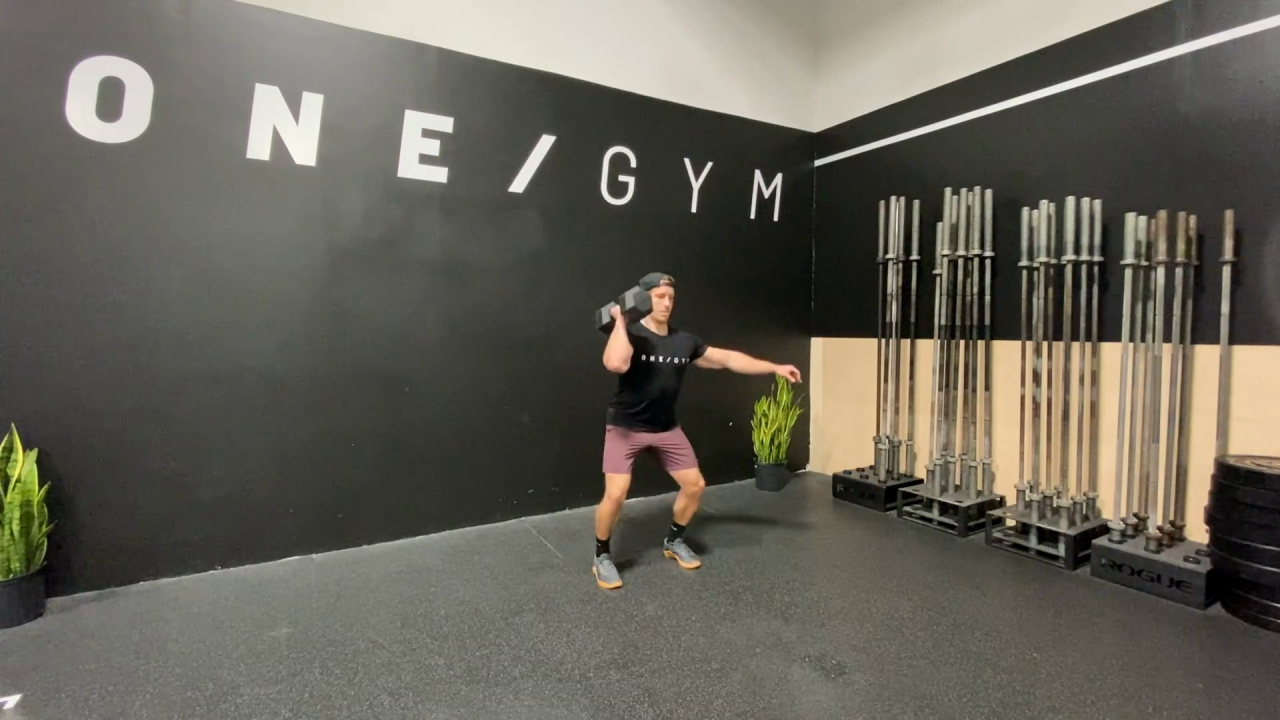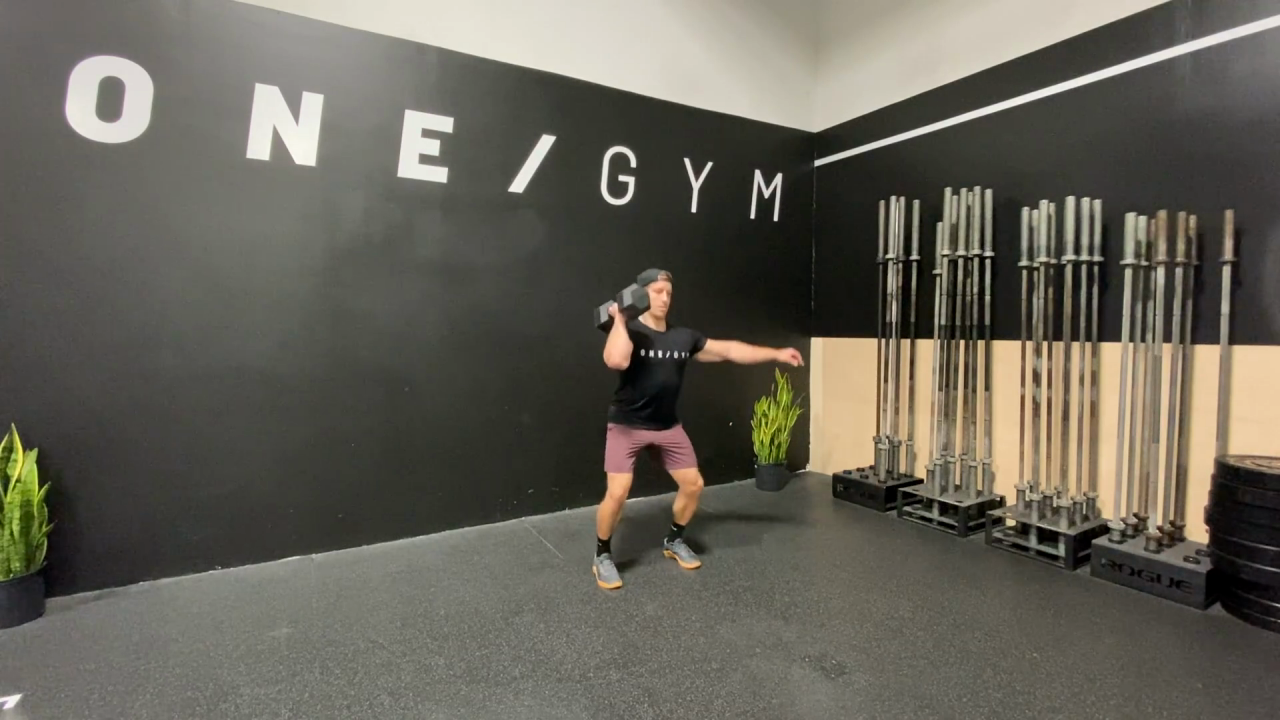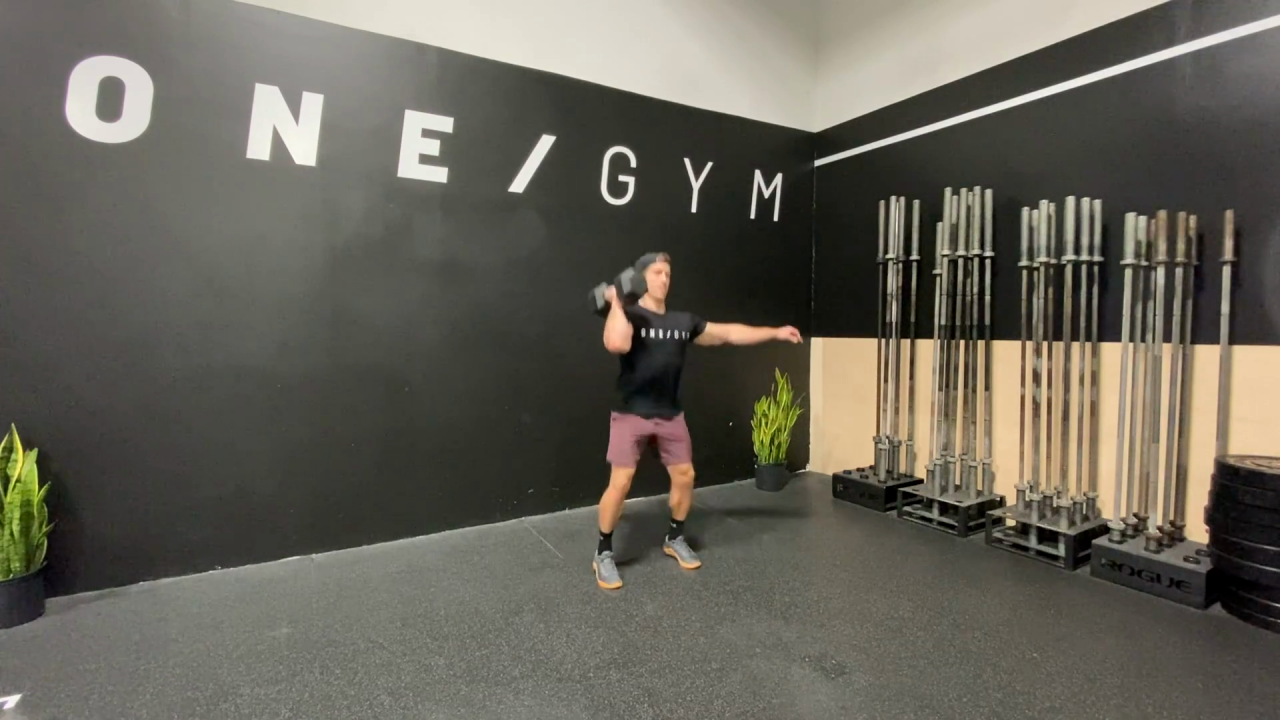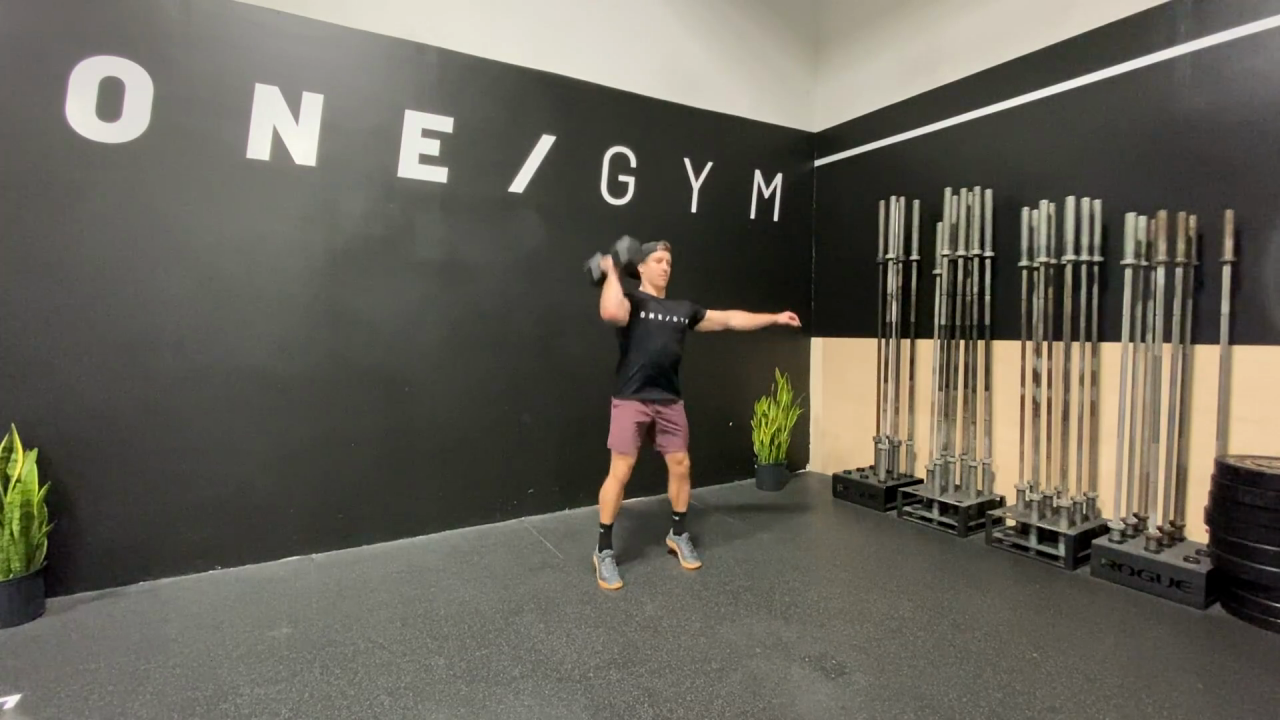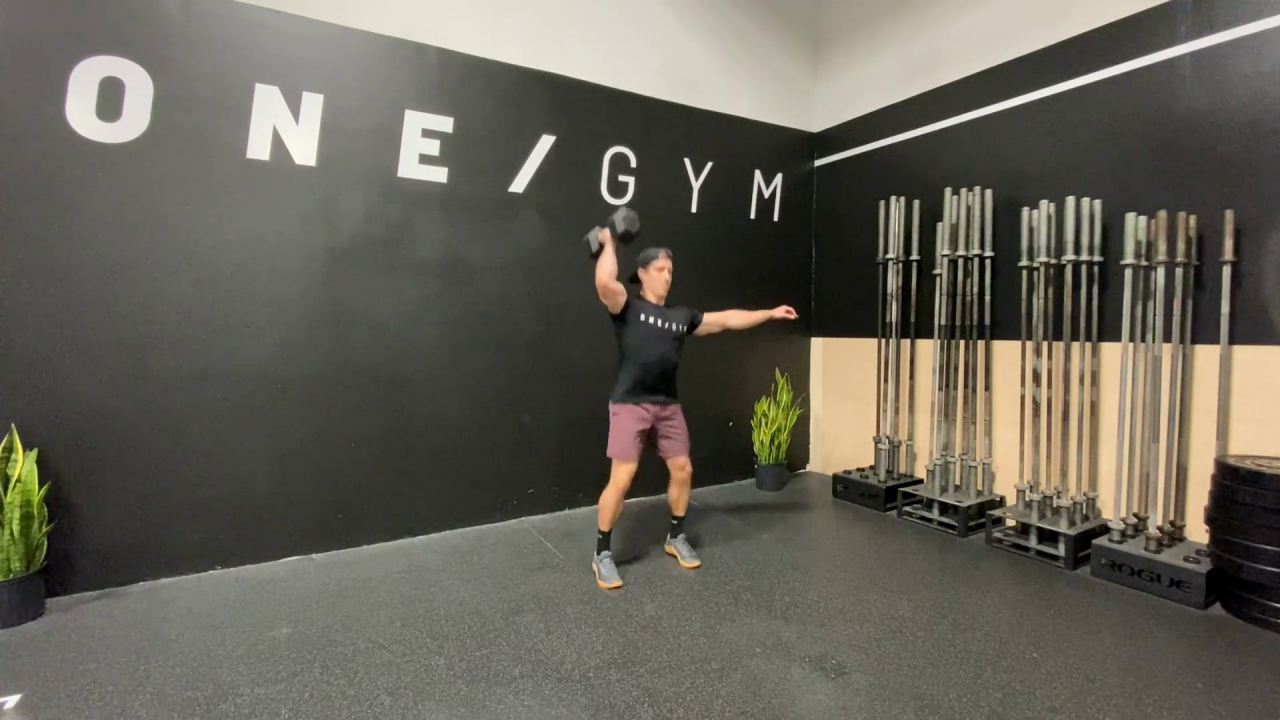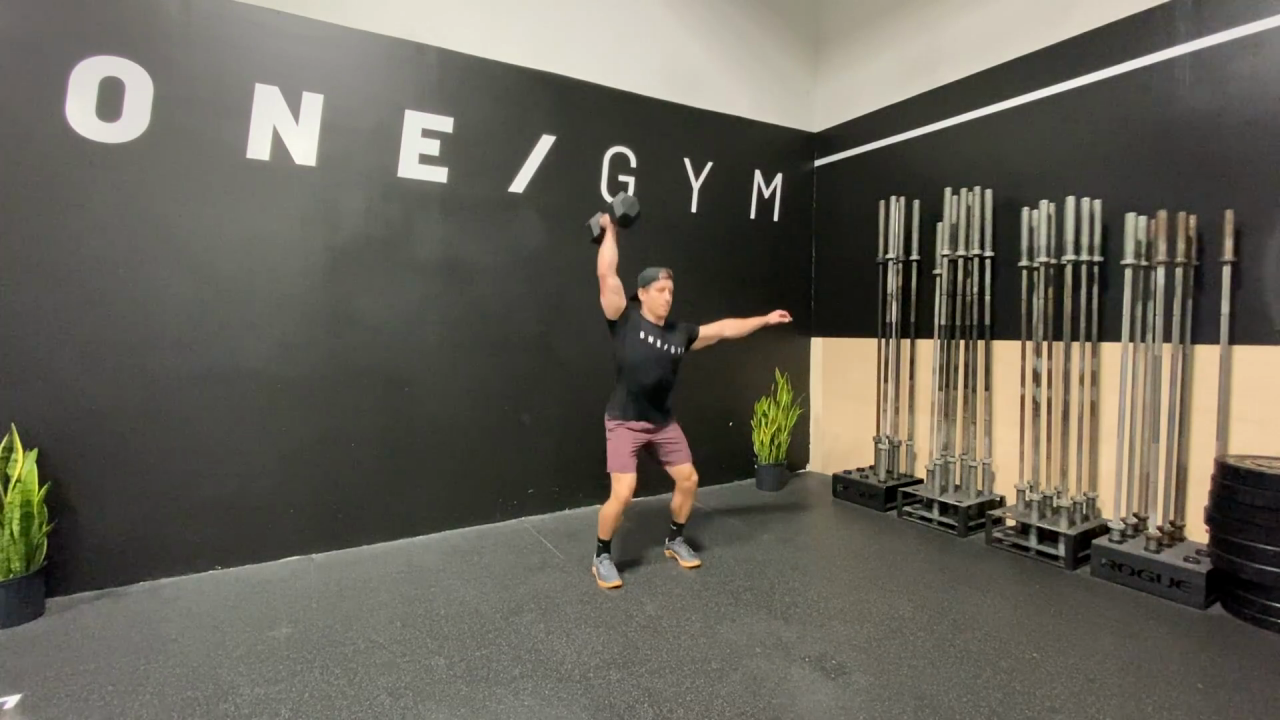
dt=0.1s
person 1, frame 1
left shoulder: (684, 341)
right shoulder: (631, 335)
left elbow: (727, 359)
right elbow: (615, 364)
left wrist: (774, 368)
right wrist: (619, 323)
left hip: (666, 428)
right hip: (626, 427)
left knee: (694, 485)
right knee: (615, 494)
left ankle: (674, 541)
right ankle: (602, 557)
person 1, frame 2
left shoulder: (683, 337)
right shoulder: (630, 332)
left elbow: (728, 350)
right elbow: (616, 361)
left wrist: (775, 354)
right wrist: (618, 320)
left hip: (667, 426)
right hip: (627, 425)
left knee: (693, 485)
right knee: (617, 494)
left ankle: (674, 541)
right ankle: (602, 557)
person 1, frame 3
left shoulder: (682, 320)
right shoulder: (632, 317)
left elbow: (728, 333)
right elbow: (616, 343)
left wrist: (774, 333)
right wrist: (615, 303)
left hip: (670, 413)
right hip: (631, 414)
left knee: (684, 477)
right knee: (620, 483)
left ankle: (674, 540)
right ankle: (603, 554)
person 1, frame 4
left shoulder: (683, 309)
right shoulder: (631, 299)
left elbow: (728, 319)
right elbow: (610, 312)
left wrist: (773, 318)
right wrist: (611, 274)
left hip: (669, 401)
right hip: (631, 401)
left knee: (681, 467)
right knee: (620, 472)
left ankle: (678, 535)
right ankle: (604, 551)
person 1, frame 5
left shoulder: (682, 315)
right shoulder: (627, 305)
left elbow: (725, 319)
right elbow: (604, 283)
left wrist: (768, 313)
right wrist: (609, 247)
left hip: (667, 406)
right hip: (629, 406)
left knee: (683, 473)
right knee: (621, 480)
left ankle: (675, 537)
right ankle: (602, 554)
person 1, frame 6
left shoulder: (681, 332)
right shoulder: (626, 317)
left elbow: (724, 328)
right elbow: (606, 275)
left wrist: (764, 319)
right wrist: (610, 233)
left hip: (662, 421)
right hip: (625, 422)
left knee: (688, 480)
right knee: (623, 494)
left ankle: (675, 541)
right ankle: (602, 556)
